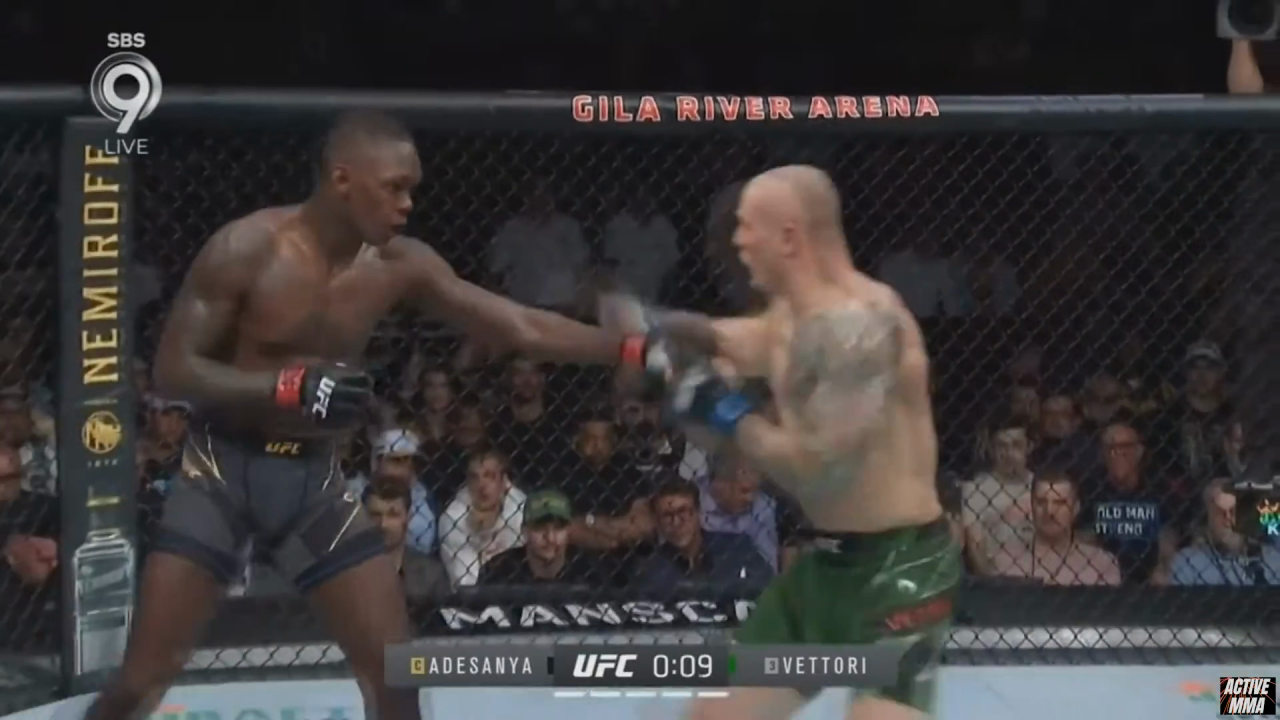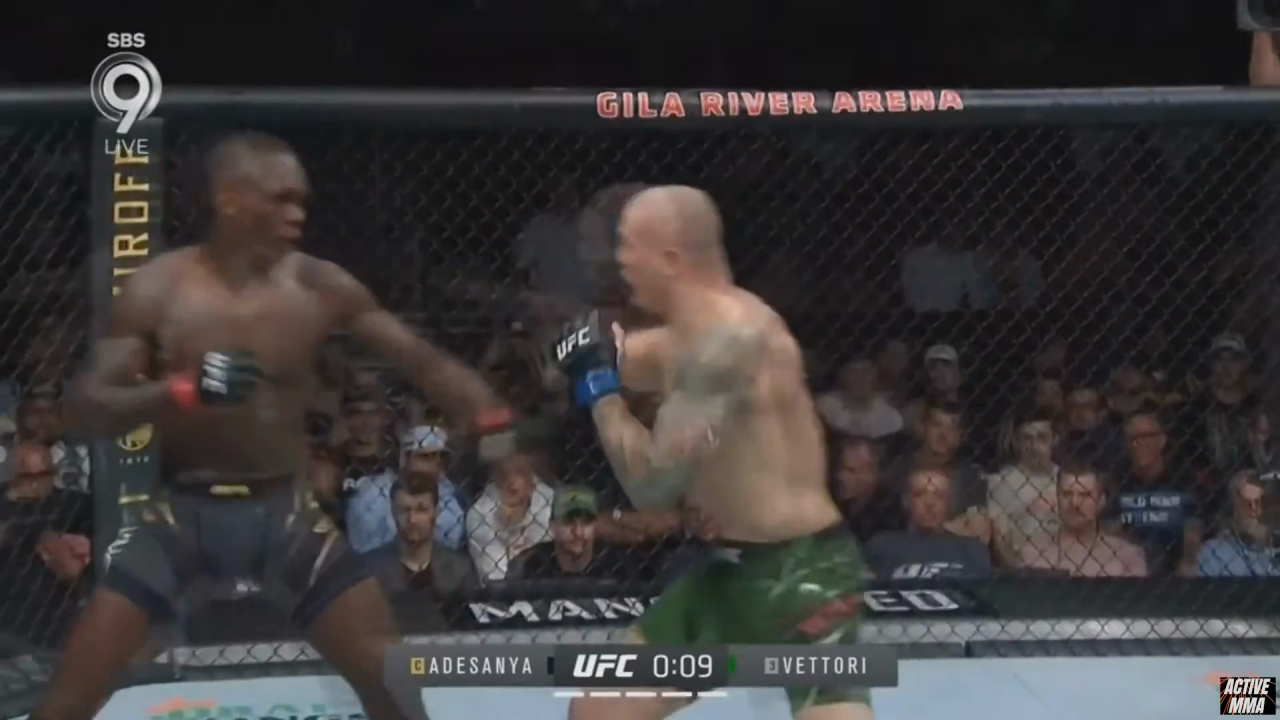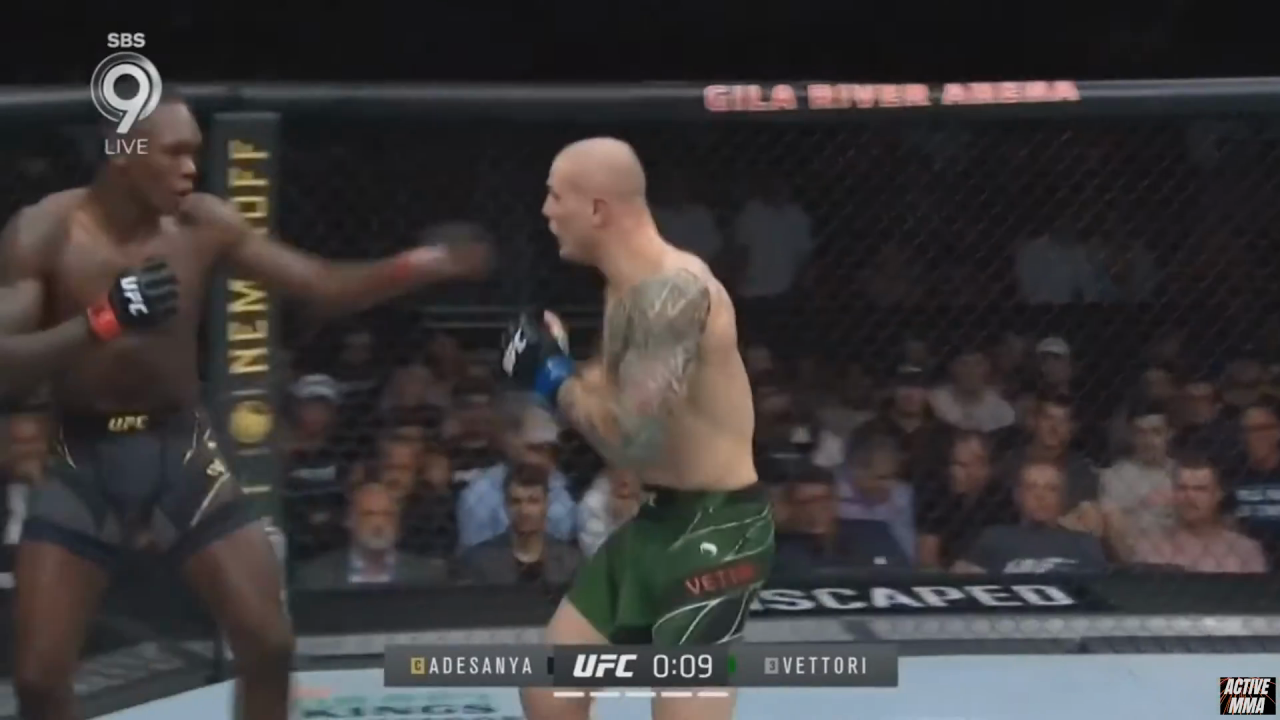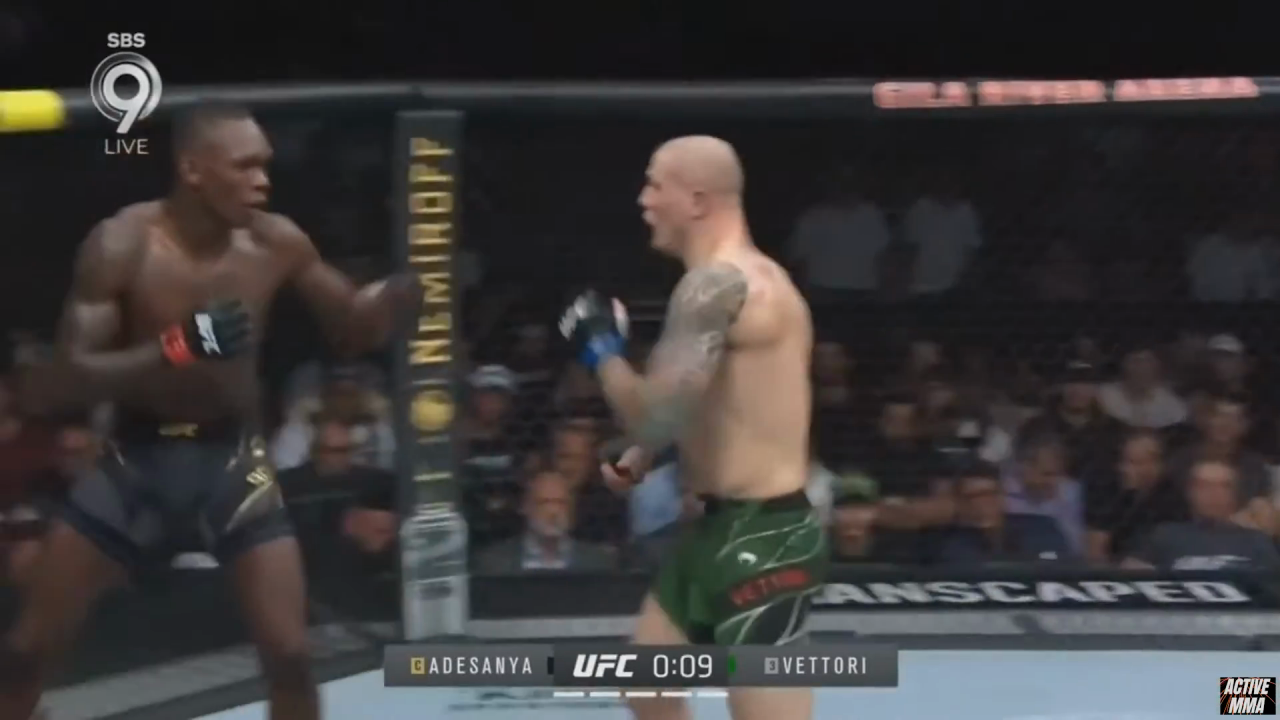
dt=0.2s
person 1, frame 1
left shoulder: (401, 263)
right shoulder: (244, 250)
left elbow: (520, 327)
right elbow: (172, 374)
left wrist: (637, 348)
right wrist: (290, 386)
left hip: (311, 476)
right hip: (222, 470)
person 1, frame 2
left shoulder: (321, 286)
right shoulder: (157, 289)
left elbow: (427, 362)
right elbow: (91, 409)
left wrist: (490, 418)
right wrist: (183, 389)
left hip: (279, 513)
right hip: (181, 513)
person 1, frame 3
left shoulder: (203, 223)
left elbow: (322, 286)
left wrist: (420, 264)
right wrist: (103, 321)
left hip: (179, 446)
right hip: (85, 458)
left knee: (267, 645)
person 1, frame 4
left shoulder: (277, 242)
right shoulder: (122, 245)
left elbow: (354, 330)
right elbow: (71, 379)
left wrist: (388, 298)
right wrist: (180, 347)
left hip: (233, 458)
right hip: (144, 458)
left knee: (289, 657)
person 2, frame 1
left shoulder: (860, 324)
right shoulder: (796, 313)
left elbow: (824, 476)
right elbow: (732, 343)
left wrist: (730, 417)
right wrist: (650, 322)
left hip: (900, 569)
right hip: (829, 561)
person 2, frame 2
left shoulder: (730, 340)
right shoulder: (701, 324)
left elbow: (654, 481)
right elbow: (640, 360)
left wrist: (596, 386)
left hip: (805, 574)
right hip: (734, 567)
person 2, frame 3
left shoulder: (670, 290)
right shoulder: (631, 285)
left elbow: (631, 442)
left wrist: (549, 374)
left hip: (712, 532)
right hip: (661, 525)
person 2, frame 4
left shoulder: (717, 285)
right shoulder: (756, 277)
left elbow: (653, 422)
left wrist: (599, 346)
right wrist: (640, 459)
left hip: (765, 537)
right hip: (723, 526)
